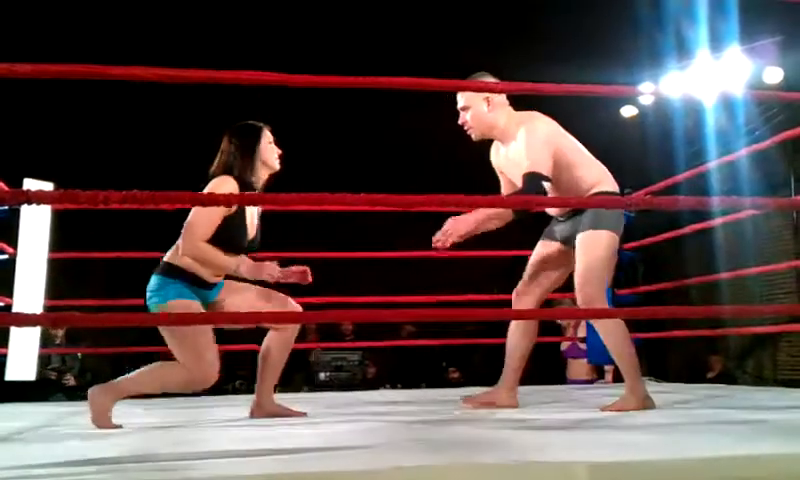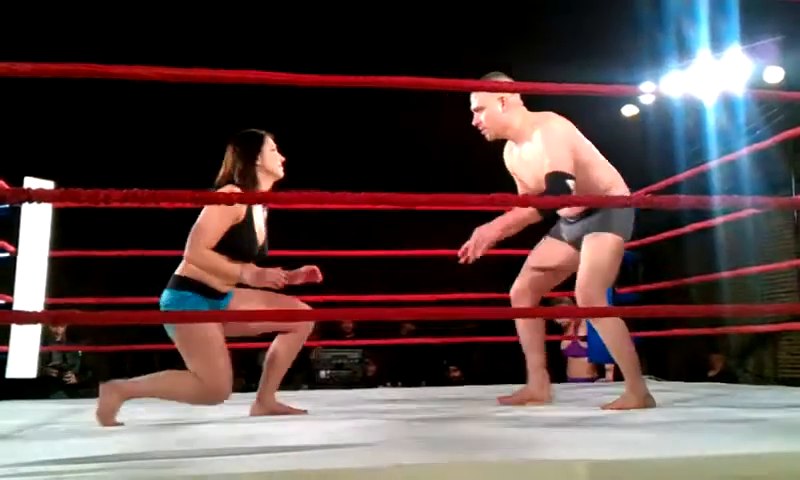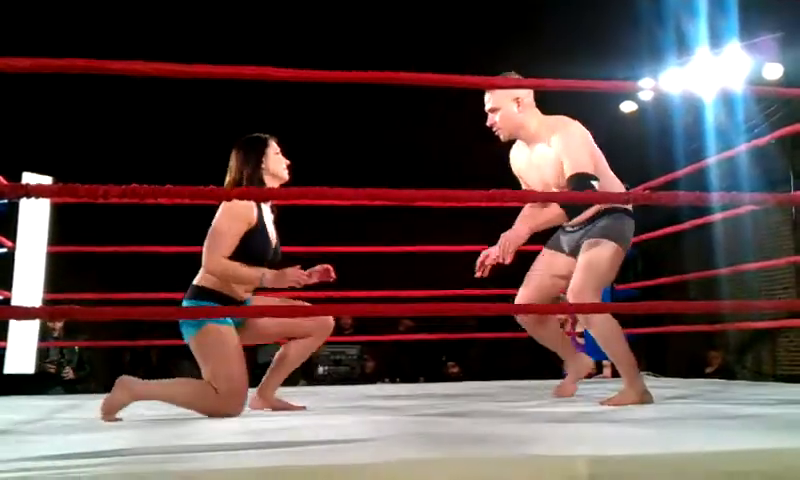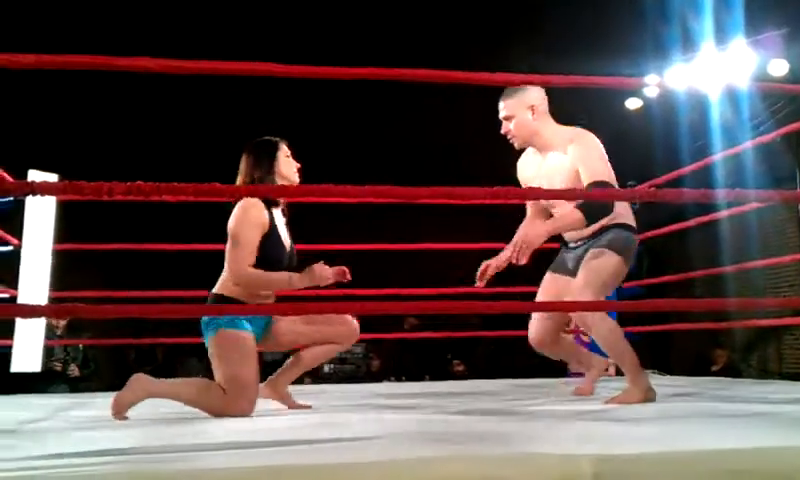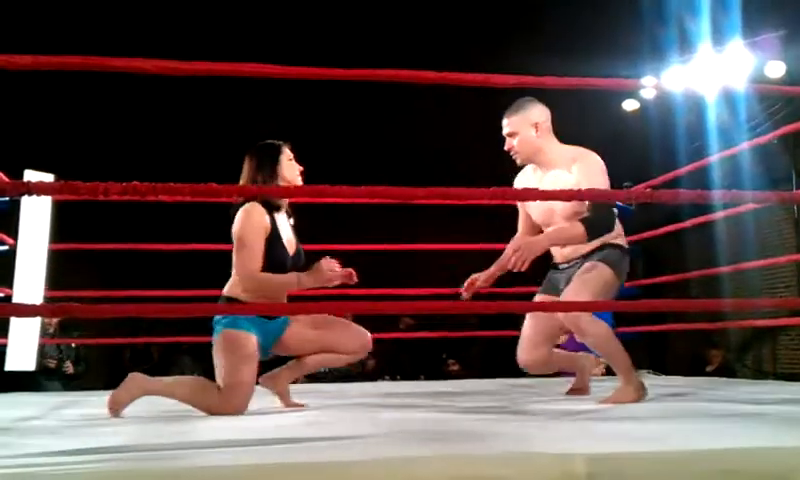
dt=0.1s
person 1, frame 1
left shoulder: (533, 129)
right shoulder: (497, 152)
left elbow: (535, 193)
right elbow: (512, 204)
left wrist: (471, 220)
right wrist: (467, 226)
left hip: (599, 206)
right hip: (561, 218)
left knee: (587, 296)
right knee: (524, 298)
left ankle: (637, 392)
right ankle: (507, 390)
person 1, frame 2
left shoulder: (550, 129)
right shoulder: (511, 152)
left elbow: (559, 192)
right elbow: (529, 204)
left wrist: (499, 226)
right wrist: (493, 233)
left hip: (607, 210)
right hip: (569, 221)
left knee: (587, 297)
right knee: (521, 293)
left ankle: (638, 390)
right ankle: (538, 382)
person 1, frame 3
left shoulder: (565, 133)
right shoulder: (518, 155)
left elbow: (584, 194)
right elbow: (535, 206)
left wrist: (526, 229)
right wrist: (502, 247)
left hip: (609, 220)
right hip: (569, 232)
left knee: (579, 301)
right knee: (525, 308)
left ankle: (636, 386)
right ankle: (575, 364)
person 1, frame 4
left shoulder: (581, 144)
right shoulder: (526, 165)
left elbow: (602, 204)
right elbow: (536, 216)
left wrist: (541, 231)
right wrist: (504, 256)
left hip: (612, 235)
right hip: (573, 247)
left knee: (579, 303)
right knee: (539, 337)
left ankle: (639, 383)
right ankle: (592, 363)
person 1, frame 5
left shoulder: (584, 162)
right shoulder: (522, 181)
left elbow: (603, 221)
right elbow: (525, 237)
left wrist: (544, 240)
right wrist: (490, 273)
left hip: (604, 257)
right hip: (561, 268)
left knee: (570, 311)
right knee: (528, 359)
left ankle: (631, 381)
right ankle: (580, 363)
person 2, frame 1
right shoulder: (226, 186)
right elbow: (188, 244)
left wrist: (279, 274)
right wrist: (244, 268)
left hip: (209, 290)
right hip: (174, 286)
left knee: (292, 313)
right knee: (204, 373)
left ankle: (263, 403)
right ankle: (109, 392)
person 2, frame 2
left shoulder: (260, 207)
right shoulder: (232, 196)
right elbow: (193, 252)
left wrist: (287, 277)
right wrist: (248, 275)
left hip: (220, 301)
right hip: (187, 298)
left knee: (303, 317)
right knee: (216, 388)
left ankle: (264, 401)
right ankle: (118, 390)
person 2, frame 3
left shoulder: (265, 210)
right shoulder: (241, 203)
right elbow: (212, 263)
left wrist: (301, 277)
right wrist: (270, 278)
left hip: (241, 309)
right hip: (208, 307)
left knee: (322, 321)
right knee: (229, 402)
left ankle: (265, 392)
right ankle: (132, 389)
person 2, frame 4
left shoulder: (277, 212)
right shoulder: (252, 207)
right elbow: (239, 275)
left wrist: (317, 278)
right wrist: (298, 279)
left hip: (264, 317)
right hip: (229, 314)
left knee: (349, 328)
right knee: (237, 405)
left ankle: (276, 385)
right ankle: (147, 386)
person 2, frame 5
left shoulder: (285, 218)
right shoulder: (254, 213)
right elbow: (249, 280)
left wrist: (327, 278)
right wrist: (308, 278)
left hip: (277, 321)
right hip: (240, 319)
left knee: (361, 341)
right knee: (230, 404)
left ankle: (280, 377)
right ankle: (145, 384)
